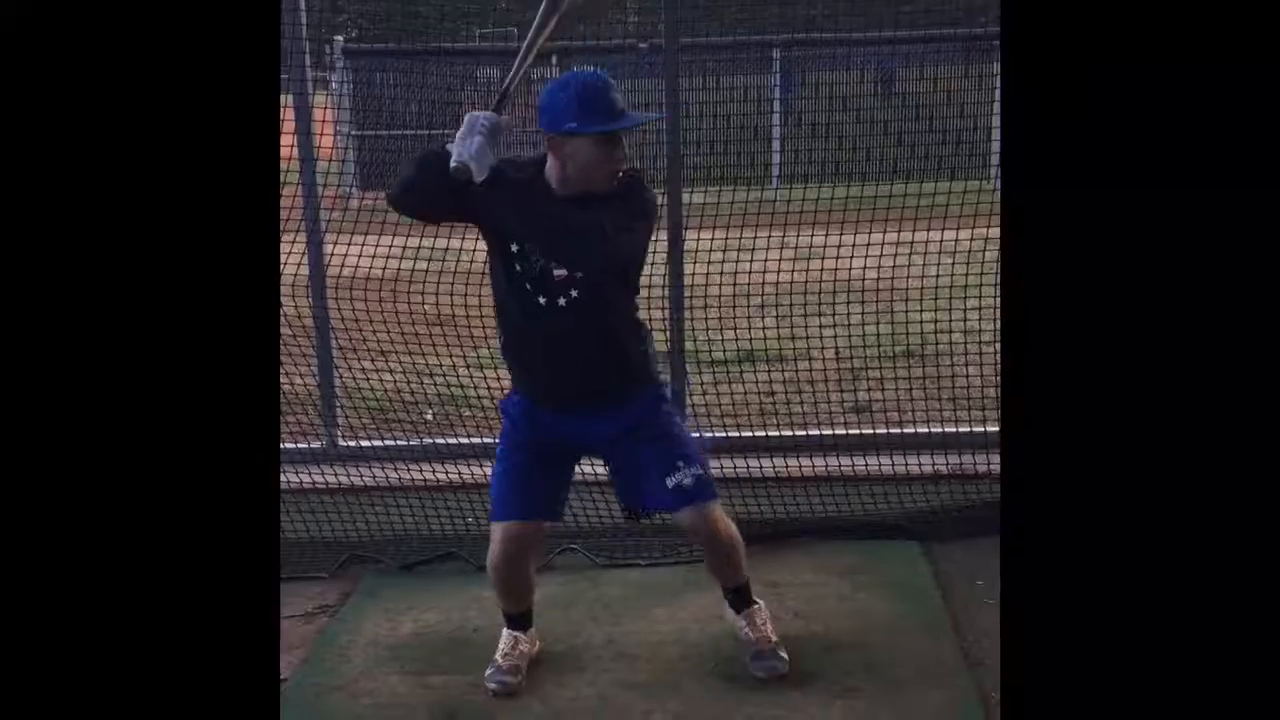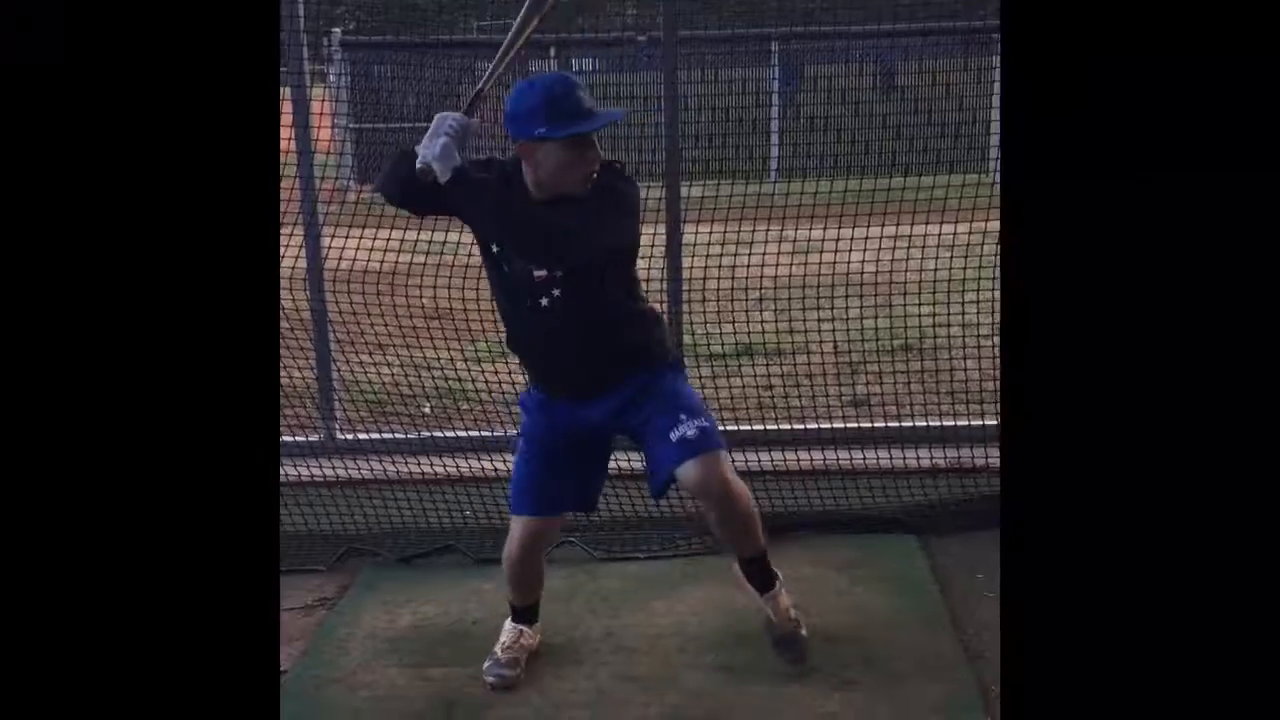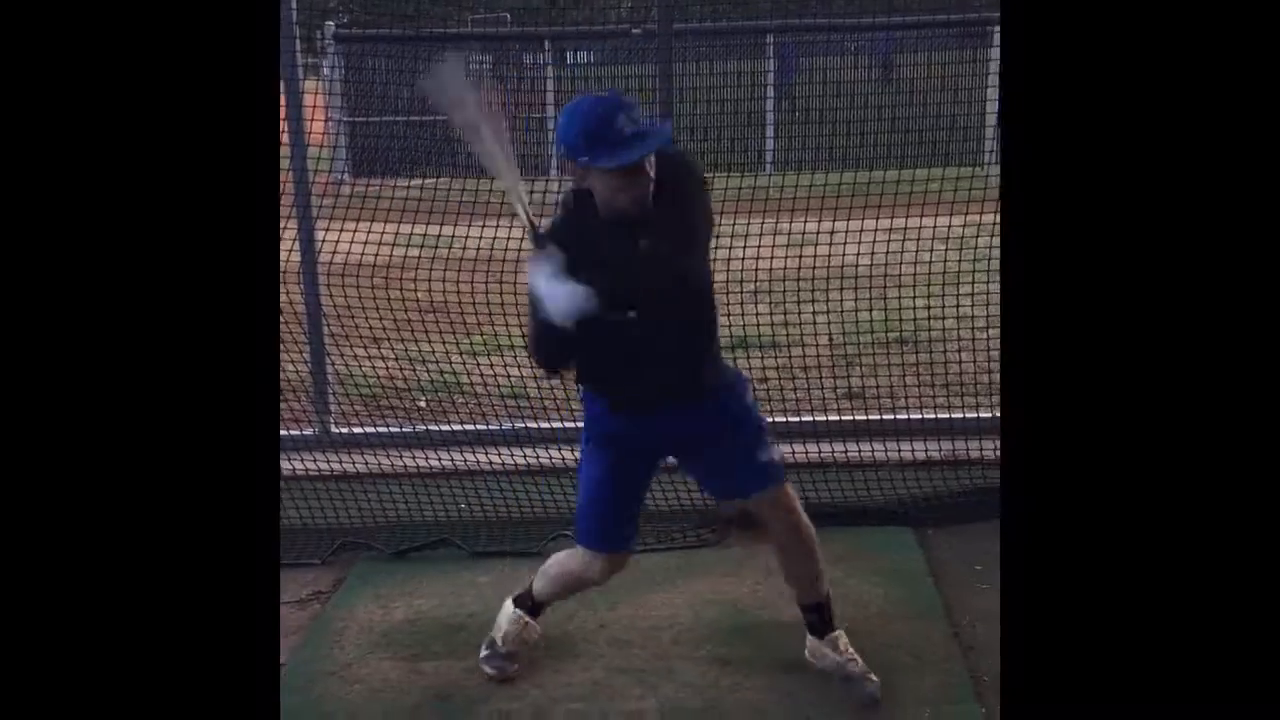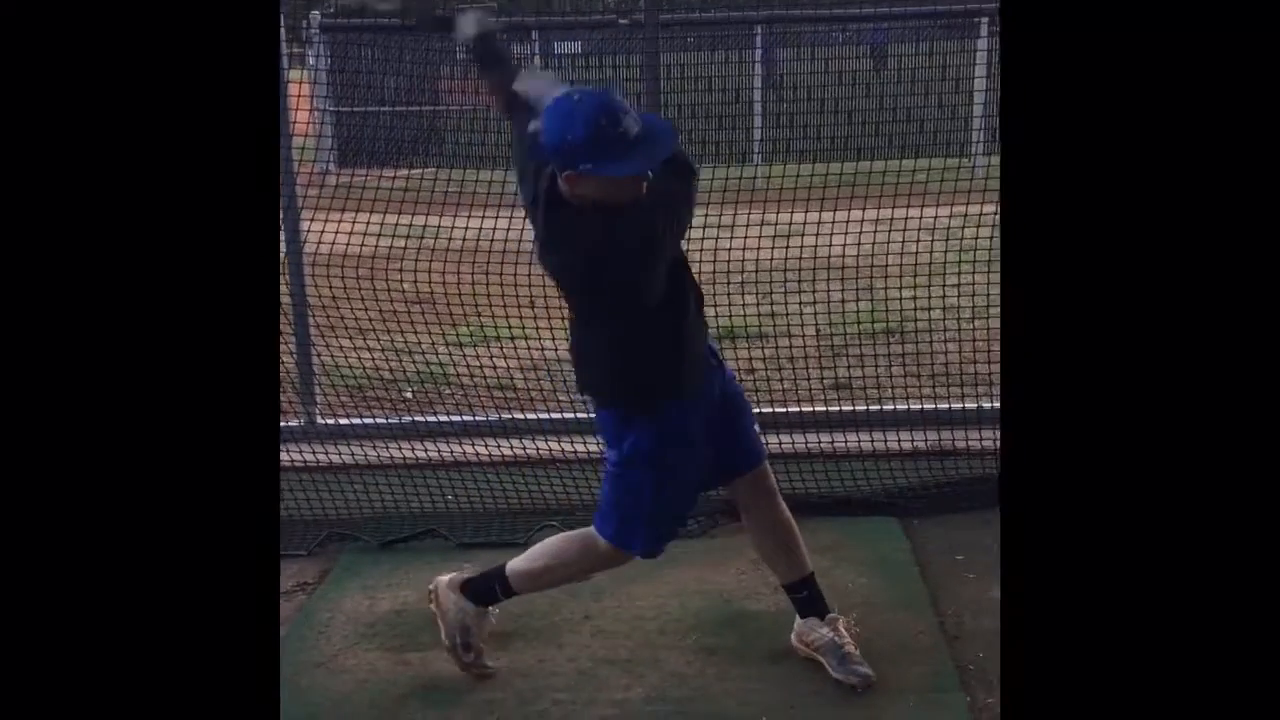
dt=0.3s
person 1, frame 1
left shoulder: (631, 198)
right shoulder: (510, 183)
left elbow: (586, 249)
right elbow: (406, 197)
left wrist: (488, 180)
right wrist: (453, 156)
left hip: (627, 395)
right hip: (539, 403)
left knee: (705, 520)
right knee: (510, 541)
left ankle: (746, 612)
right ankle: (519, 631)
person 1, frame 2
left shoulder: (614, 192)
right shoulder: (492, 181)
left elbow: (556, 245)
right elbow: (393, 188)
left wrist: (456, 180)
right wrist: (425, 157)
left hip: (642, 374)
right hip: (557, 394)
left knee: (713, 481)
right knee: (527, 534)
left ankle: (766, 587)
right ankle: (522, 625)
person 1, frame 3
left shoulder: (676, 179)
right shoulder: (565, 241)
left elbow: (665, 278)
right elbow: (552, 356)
left wrist: (589, 296)
right wrist: (561, 304)
left hip: (700, 383)
right hip: (622, 409)
left knee: (779, 509)
right knee: (598, 559)
left ankle: (823, 638)
right ankle: (523, 610)
person 1, frame 4
left shoulder: (545, 173)
right shoulder: (612, 246)
left elbow: (525, 110)
right elbow: (675, 178)
left wrist: (480, 41)
left hip: (690, 364)
right hip: (647, 401)
left knee: (755, 484)
right knee: (614, 543)
left ankle: (815, 621)
right ankle: (470, 595)
